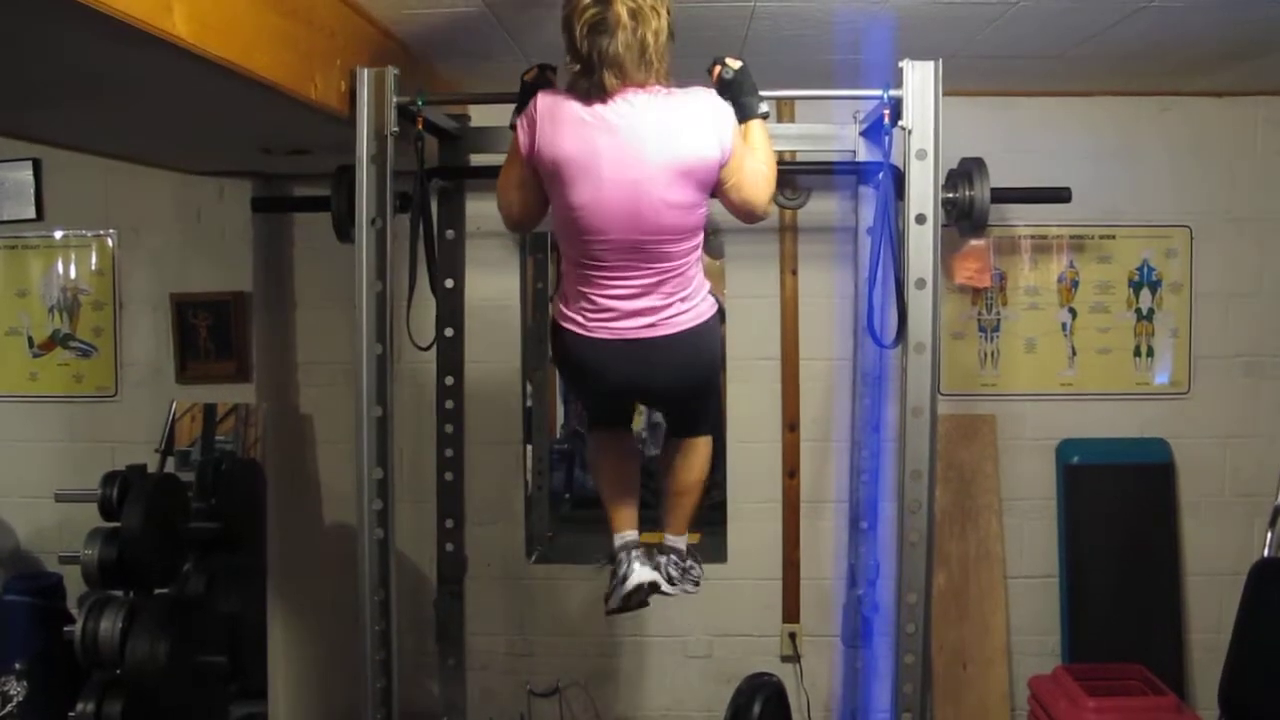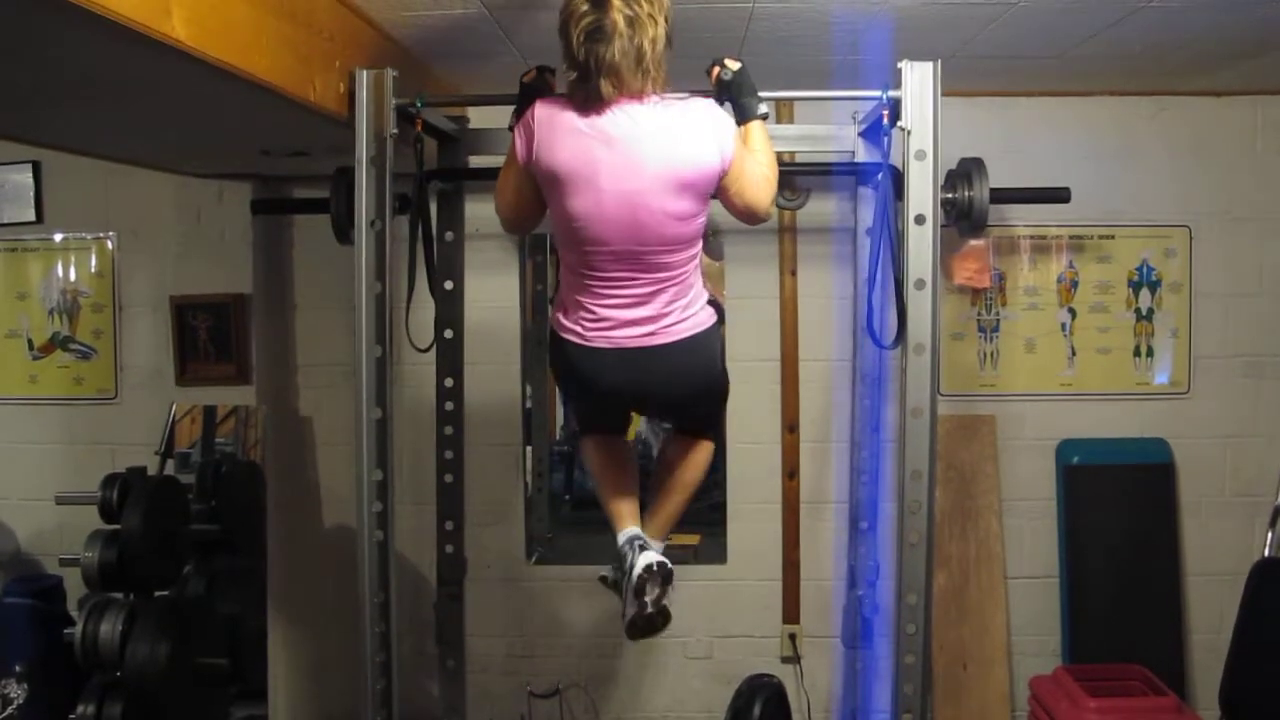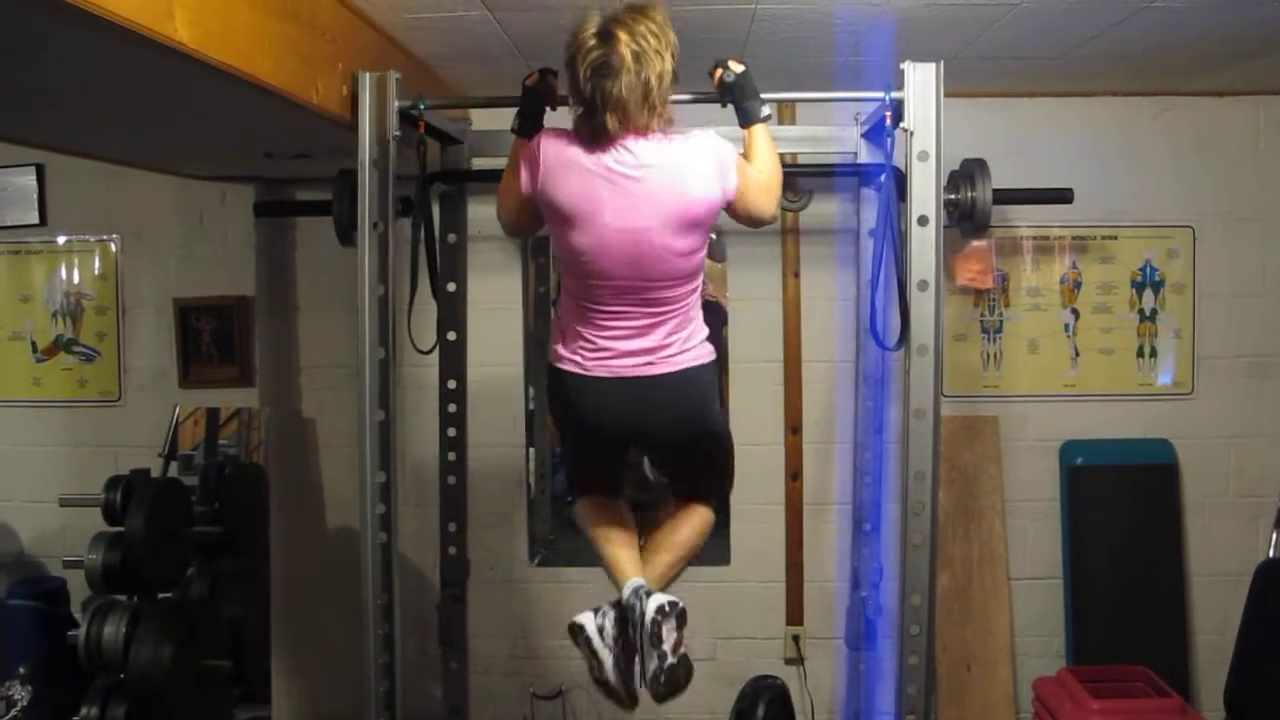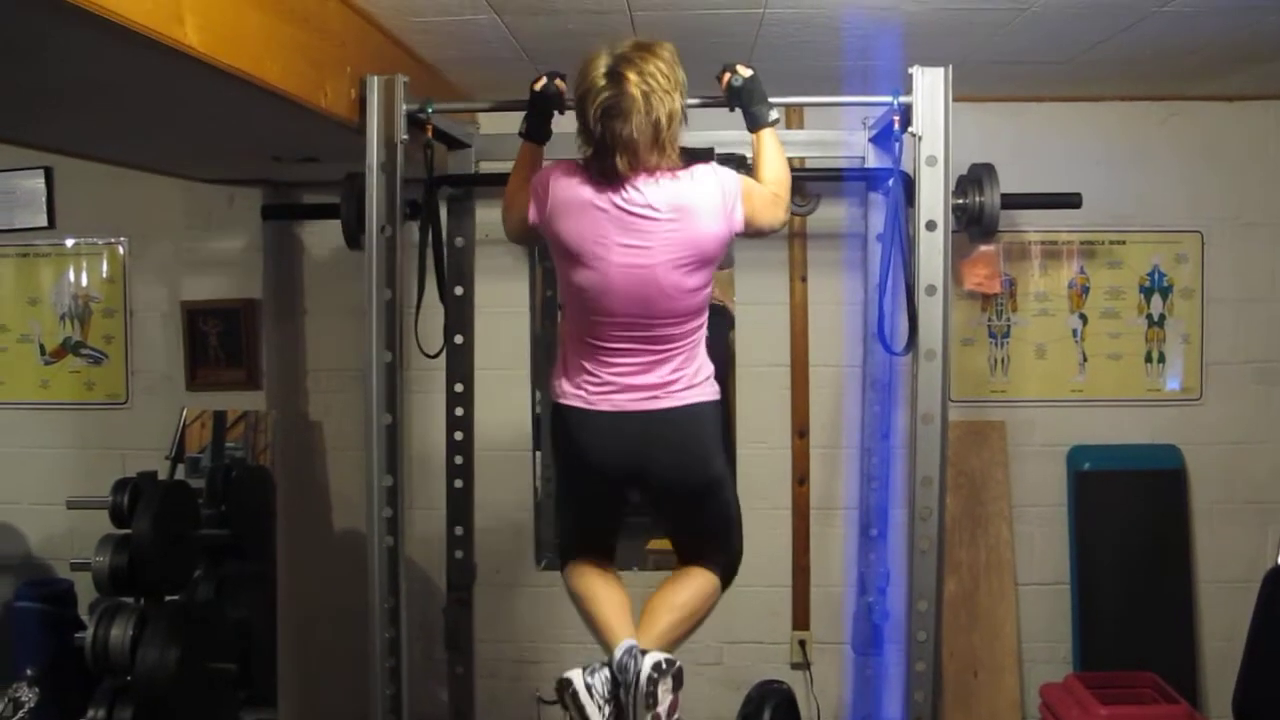
dt=0.2s
person 1, frame 1
left shoulder: (547, 115)
right shoulder: (704, 113)
left elbow: (516, 217)
right elbow: (755, 204)
right wrist: (750, 107)
left hip: (585, 345)
right hip: (685, 341)
left knee: (606, 419)
right knee: (694, 424)
left ankle: (626, 552)
right ankle: (674, 554)
person 1, frame 2
left shoulder: (545, 124)
right shoulder: (702, 122)
left elbow: (514, 219)
right elbow: (758, 205)
right wrist: (749, 106)
left hip: (583, 353)
right hip: (683, 351)
left knee: (599, 425)
right knee: (700, 424)
left ankle: (629, 541)
right ankle: (652, 545)
person 1, frame 3
left shoulder: (551, 157)
right shoulder: (705, 156)
left elbow: (513, 222)
right elbow: (765, 205)
left wrist: (527, 124)
right wrist: (752, 109)
left hip: (581, 386)
right hip: (680, 385)
left knee: (593, 487)
right knee: (705, 489)
left ankle: (630, 594)
right ankle: (650, 599)
person 1, frame 4
left shoulder: (560, 192)
right shoulder: (711, 192)
left elbow: (515, 223)
right elbow: (775, 207)
left wrist: (534, 128)
right wrist: (759, 113)
left hip: (586, 424)
right hip: (683, 423)
left knee: (582, 553)
right knee: (713, 557)
left ankle: (620, 659)
right ankle: (648, 658)
